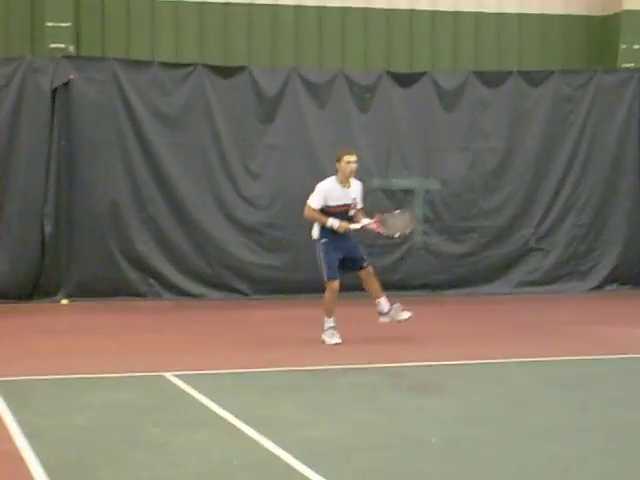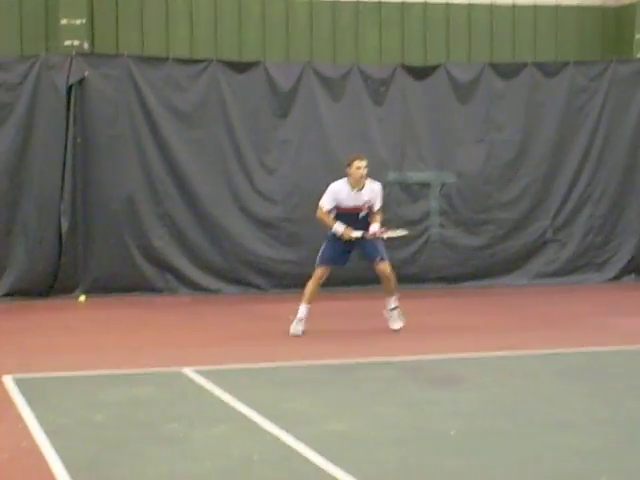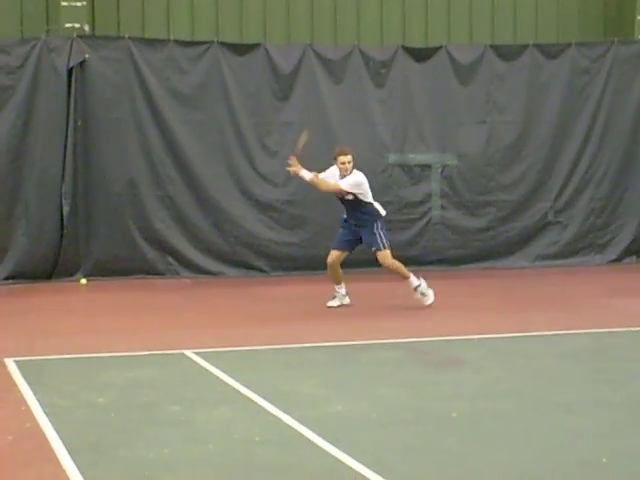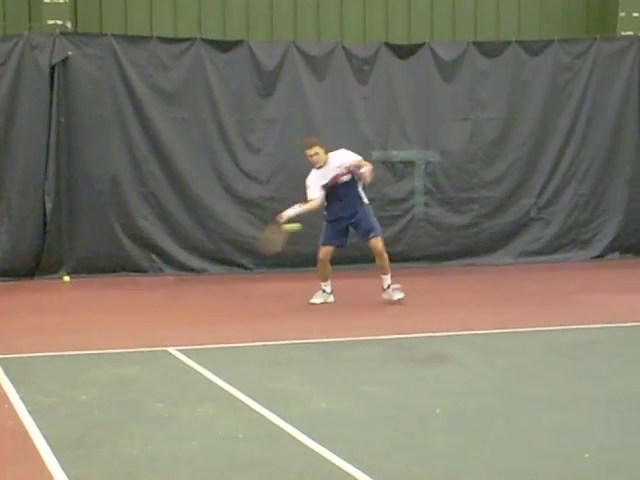
dt=0.5s
person 1, frame 1
left shoulder: (357, 186)
right shoulder: (325, 187)
right elbow: (308, 213)
left wrist: (366, 222)
right wrist: (334, 223)
left hip: (346, 237)
right hip: (326, 239)
left knee: (368, 272)
right knee: (333, 286)
left ankle: (386, 310)
right ankle: (329, 328)
person 1, frame 2
left shoulder: (375, 187)
right shoulder: (336, 188)
left elbow: (376, 213)
right elbow: (321, 213)
left wrist: (375, 227)
right wrist: (340, 229)
left hip: (365, 235)
right hip: (339, 236)
left knee: (386, 271)
right knee: (318, 275)
left ankle: (392, 309)
right ankle: (301, 317)
person 1, frame 3
left shoulder: (356, 179)
right shoulder: (333, 172)
left elbow: (329, 188)
right elbow: (318, 179)
left wrist: (304, 175)
right wrist: (300, 171)
left hip: (372, 221)
right hip: (351, 223)
left knee: (386, 261)
right knee: (332, 261)
left ankle: (417, 285)
right ankle: (342, 294)
person 1, frame 4
left shoulder: (341, 155)
right shoulder: (312, 178)
left elbow: (365, 165)
right elbow: (315, 204)
left wrist: (366, 171)
right wrist: (294, 210)
left hip: (358, 208)
right hip: (335, 216)
left knee: (378, 248)
right knee: (323, 256)
left ankle: (388, 286)
right ankle: (326, 291)
